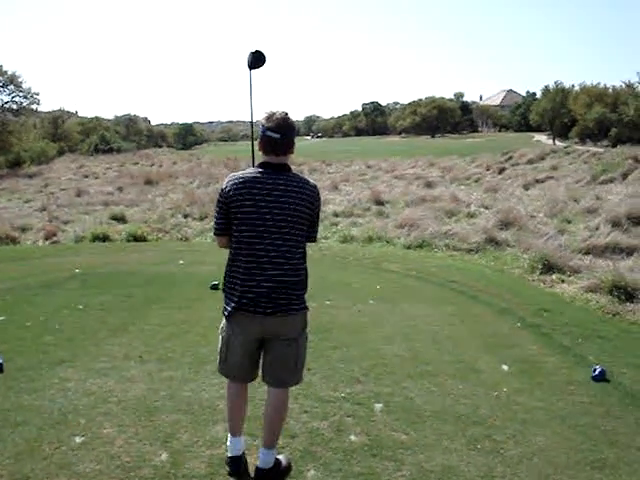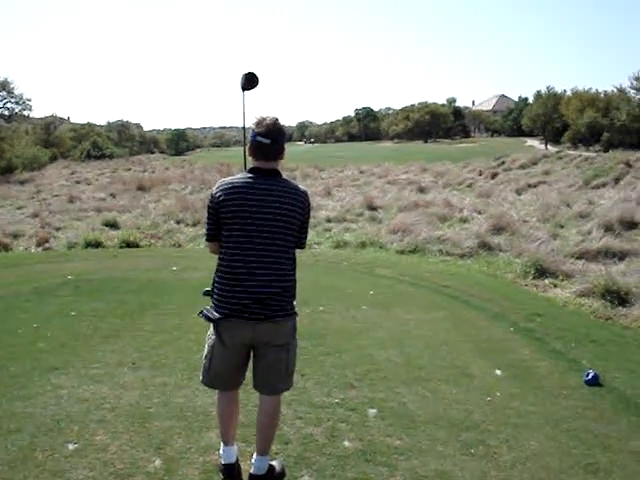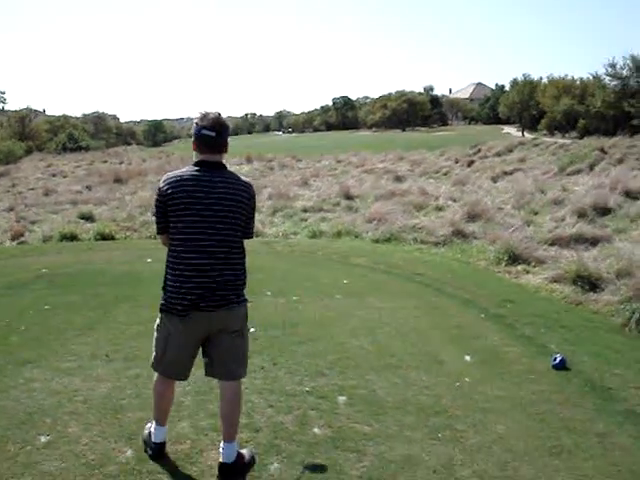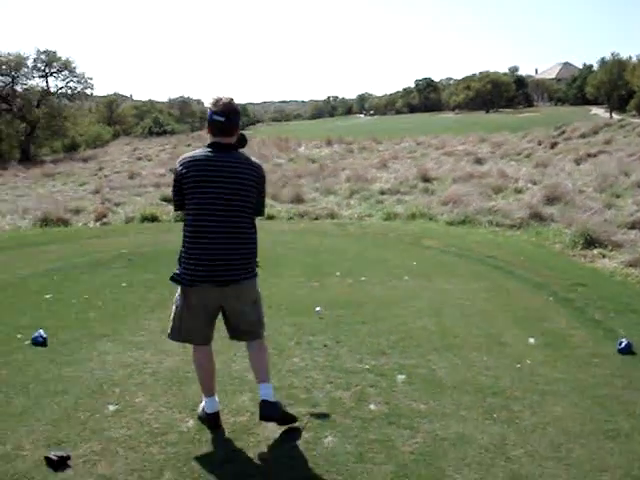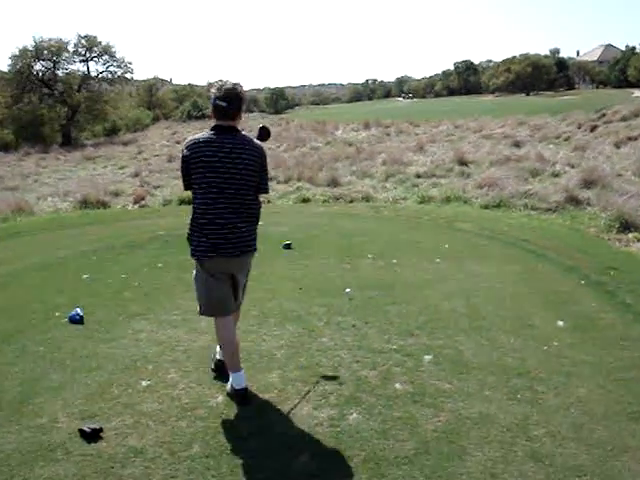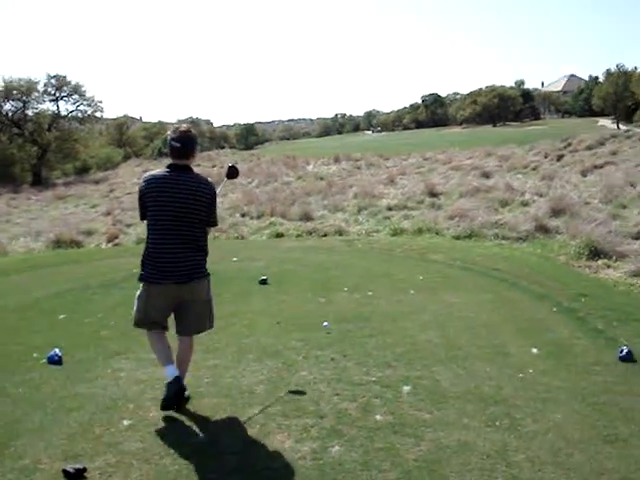
dt=0.4s
person 1, frame 1
left shoulder: (233, 185)
right shoulder: (308, 191)
left elbow: (222, 240)
right elbow: (306, 240)
left hip: (242, 301)
right hip: (288, 304)
left knee: (237, 379)
right knee: (278, 385)
person 1, frame 2
left shoulder: (223, 190)
right shoulder: (299, 197)
left elbow: (213, 246)
right elbow: (296, 246)
left hip: (230, 308)
right hip: (277, 310)
left knee: (227, 388)
right knee: (270, 392)
person 1, frame 3
left shoulder: (171, 183)
right shoulder: (244, 189)
left elbow: (165, 238)
right elbow: (243, 237)
left hip: (181, 299)
right hip: (228, 300)
left knee: (167, 374)
right knee: (229, 380)
left ankle: (158, 435)
person 1, frame 4
left shoulder: (186, 164)
right shoulder: (254, 170)
left elbow: (182, 212)
right elbow: (255, 215)
left hip: (197, 271)
right hip: (241, 272)
left knee: (200, 342)
right knee: (254, 336)
left ankle: (210, 408)
right ankle: (267, 400)
person 1, frame 5
left shoulder: (193, 146)
right shoulder: (255, 150)
left elbow: (191, 189)
right elbow: (259, 196)
left hip: (208, 243)
right hip: (243, 242)
left knee: (222, 313)
right knee: (233, 306)
left ankle: (238, 382)
right ankle: (223, 357)
person 1, frame 6
left shoulder: (149, 181)
right shoulder: (206, 187)
left elbow: (147, 220)
right elbow: (207, 229)
left hip: (158, 271)
right hip: (194, 272)
left knee: (152, 325)
right knee: (187, 332)
left ankle: (172, 377)
right ankle: (178, 385)
